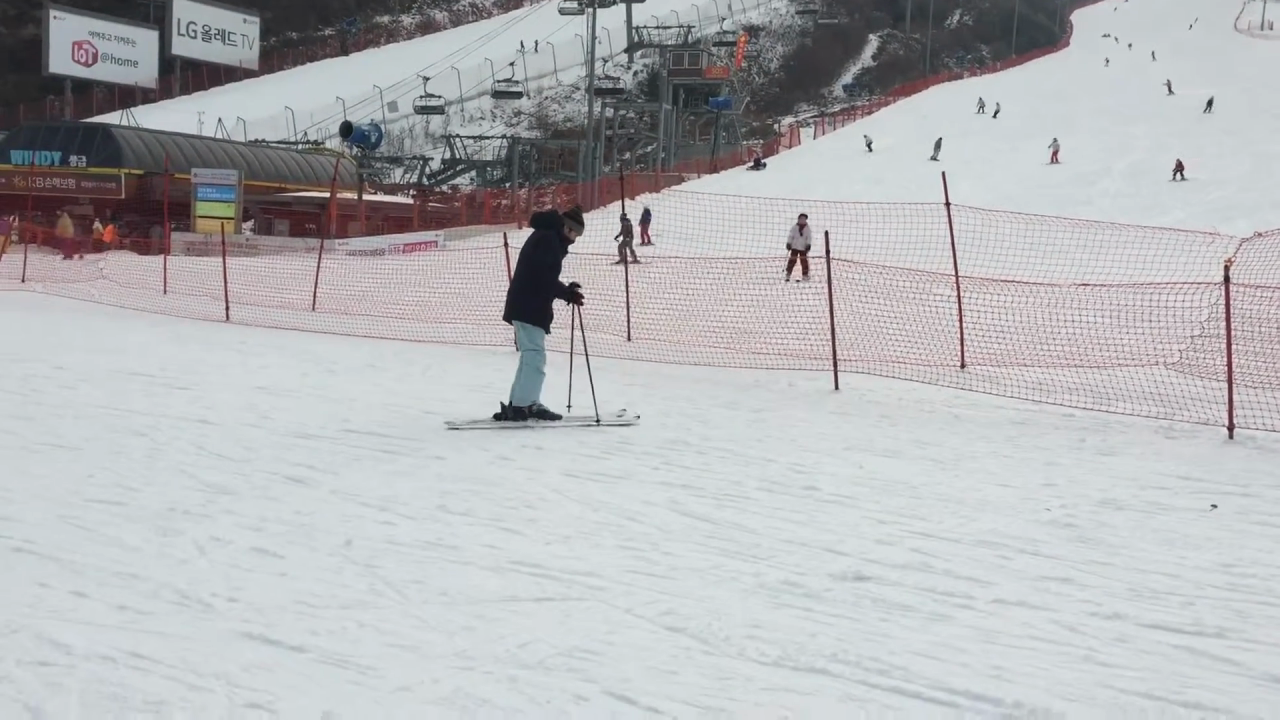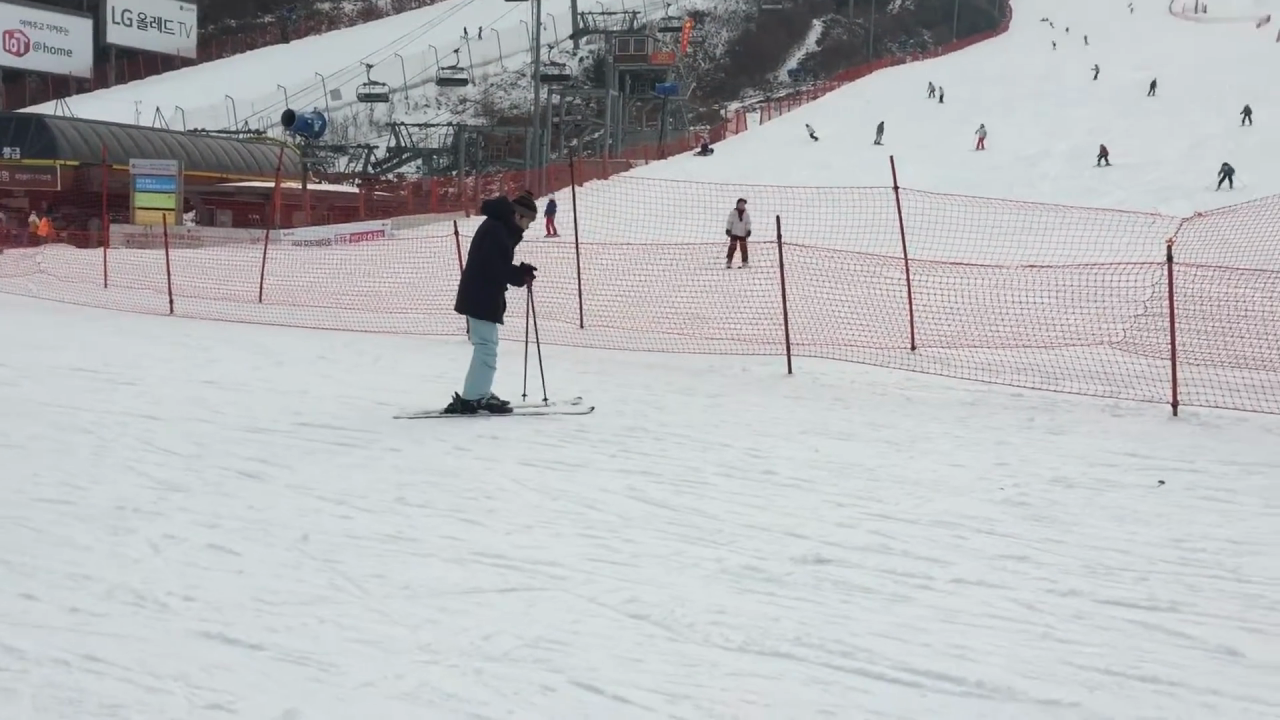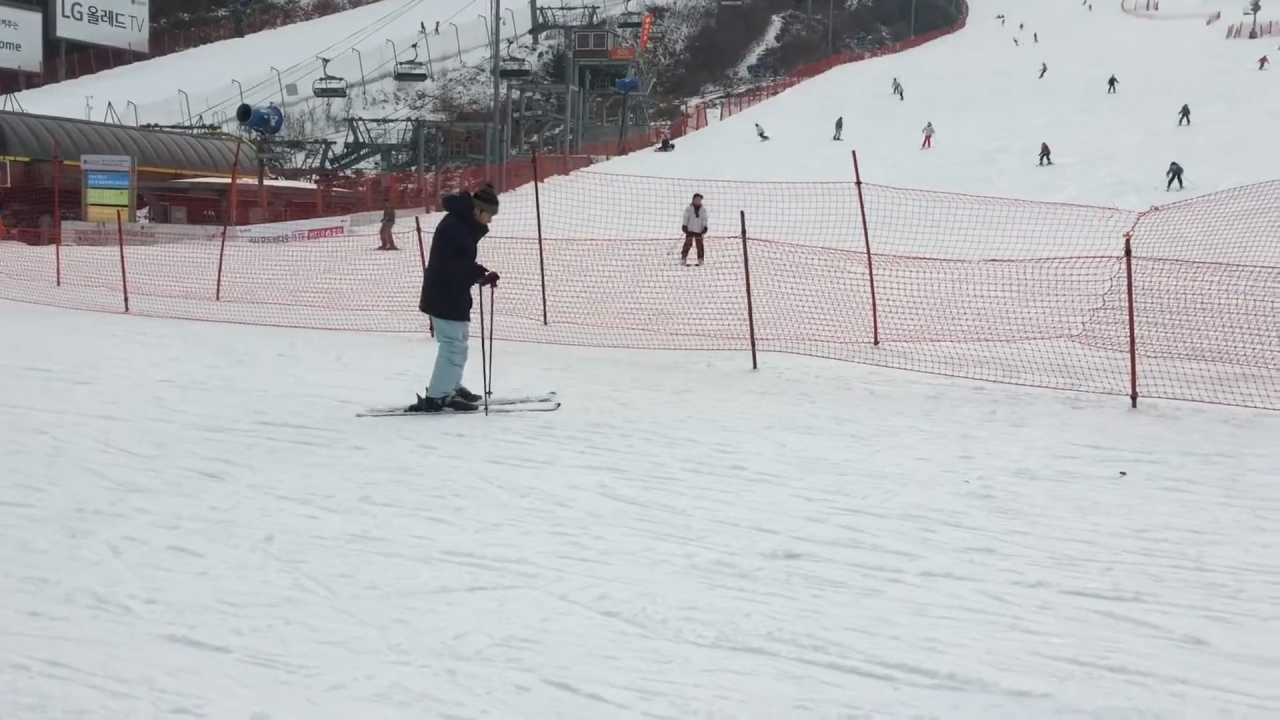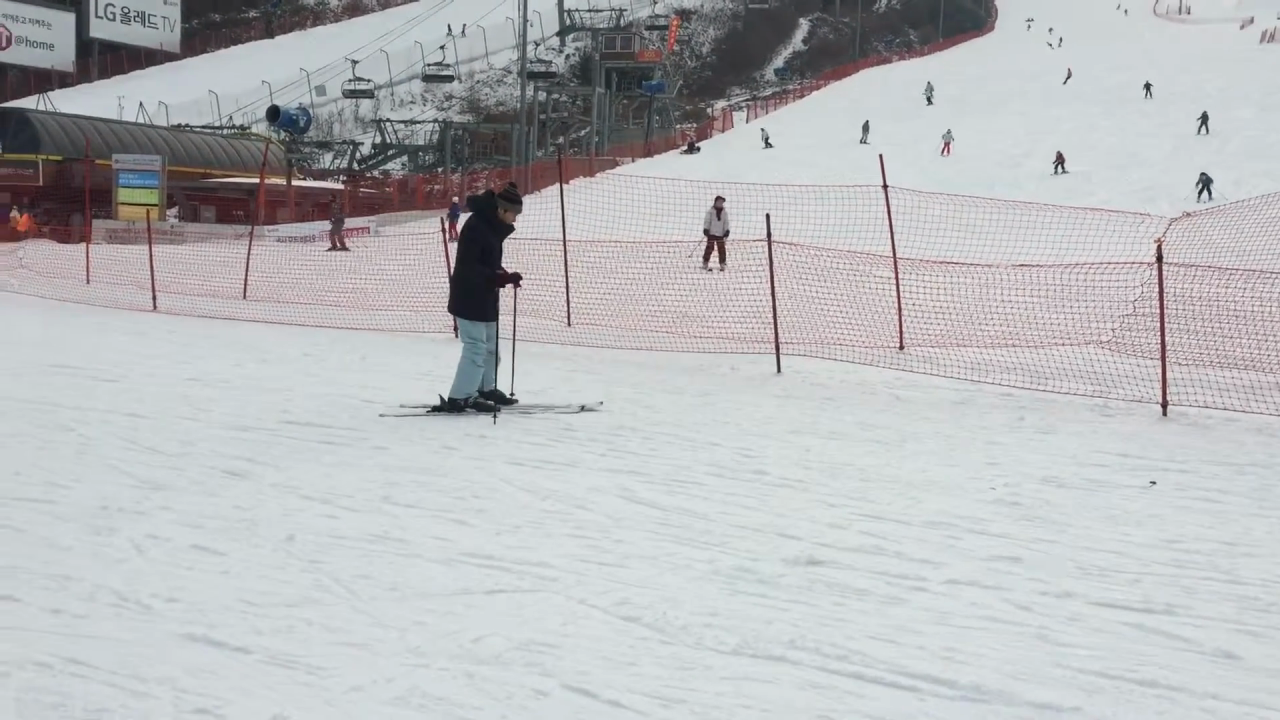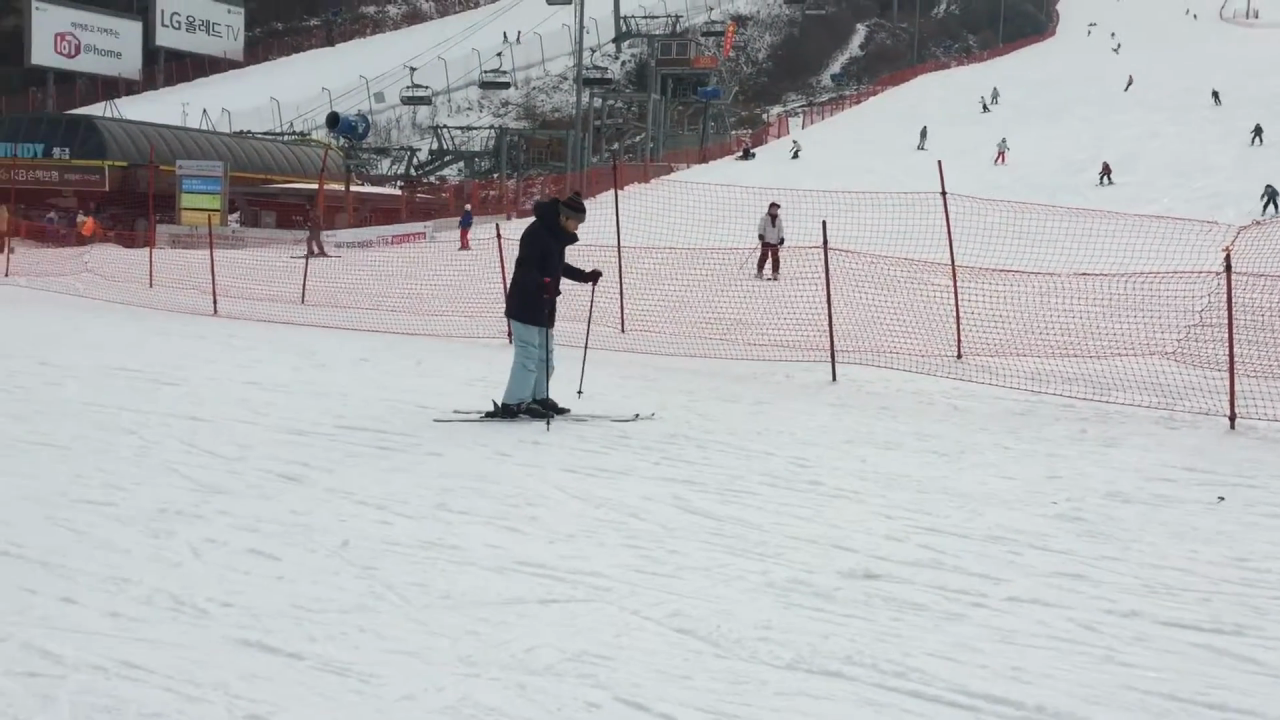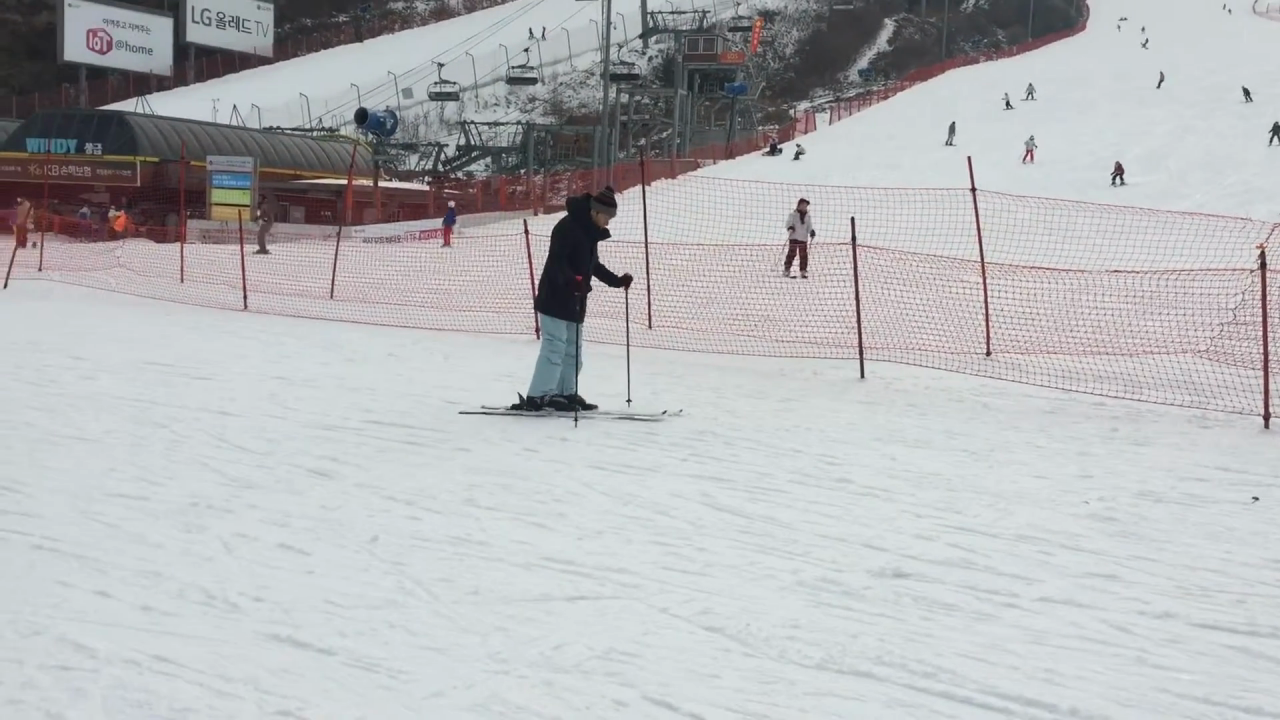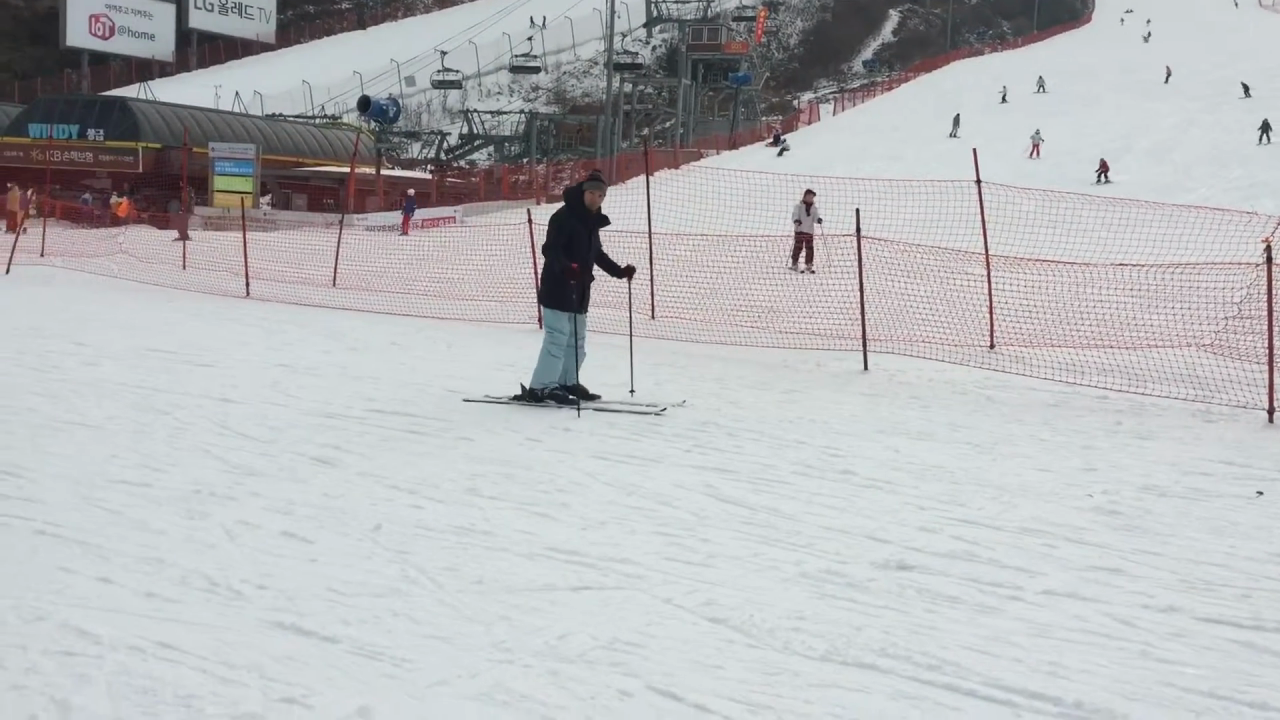
dt=0.3s
person 1, frame 1
left shoulder: (545, 237)
right shoulder: (548, 238)
right elbow: (542, 276)
left wrist: (565, 290)
right wrist: (566, 293)
left hip: (527, 304)
right hip: (529, 306)
left knee: (530, 356)
right knee: (535, 356)
left ankle: (519, 403)
right ankle: (523, 405)
person 1, frame 2
left shoulder: (501, 227)
right shoulder: (495, 228)
right elbow: (489, 265)
left wrist: (520, 275)
right wrist: (519, 273)
left hip: (484, 296)
right hip: (481, 297)
left knee: (486, 347)
right knee: (486, 348)
left ankle: (478, 394)
right ankle: (472, 398)
person 1, frame 3
left shoulder: (466, 224)
right shoulder: (452, 225)
right elbow: (443, 262)
left wrist: (481, 275)
right wrist: (472, 271)
left hip: (455, 293)
right hip: (444, 294)
left knee: (460, 343)
right knee: (452, 345)
left ankle: (450, 388)
right ankle: (437, 397)
person 1, frame 4
left shoulder: (492, 226)
right shoulder: (476, 226)
right elbow: (466, 264)
left wrist: (504, 276)
right wrist: (492, 277)
left hip: (484, 295)
right hip: (470, 296)
left knee: (490, 345)
right knee: (476, 347)
left ankle: (485, 389)
right ankle: (459, 397)
person 1, frame 5
left shoulder: (557, 235)
right shoulder: (536, 232)
right elbow: (524, 266)
left wrist: (584, 276)
right wrist: (539, 283)
left hip: (544, 303)
right hip: (525, 302)
left knee: (544, 354)
right knee: (528, 353)
left ankle: (538, 397)
right ankle: (513, 403)
person 1, frame 6
left shoulder: (590, 231)
right shoulder: (568, 226)
left elbow: (592, 264)
right elbow: (555, 261)
left wrist: (616, 281)
right wrist: (570, 280)
left hip: (575, 298)
right hip: (555, 296)
left knee: (572, 349)
right knee: (555, 347)
left ankle: (565, 392)
right ankle: (539, 396)
person 1, frame 7
left shoulder: (592, 220)
right shoulder: (563, 217)
left elbow: (596, 253)
right elbow: (549, 249)
left wrist: (618, 271)
right wrist: (566, 267)
left hip: (579, 288)
right hip: (557, 287)
left knee: (576, 339)
right knee: (557, 338)
left ankle: (567, 382)
right ankle: (540, 388)
